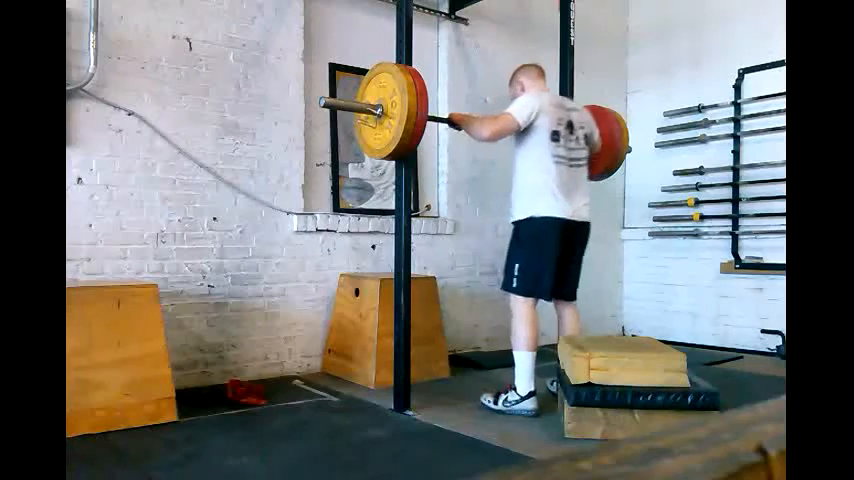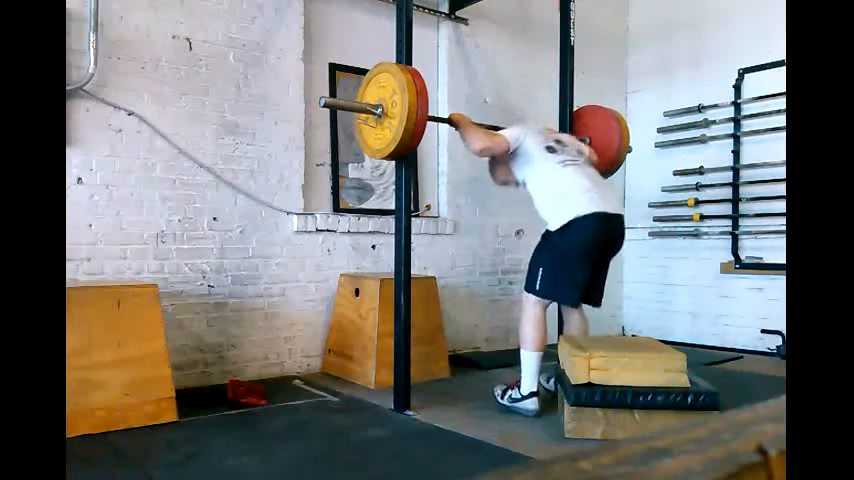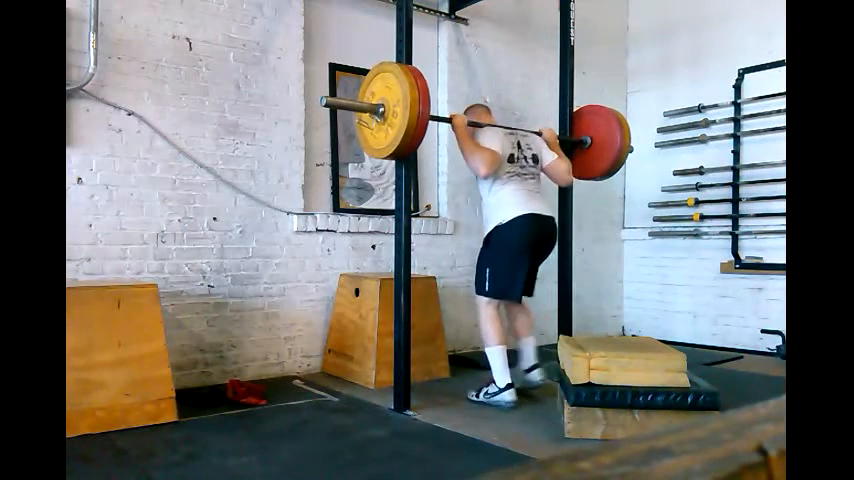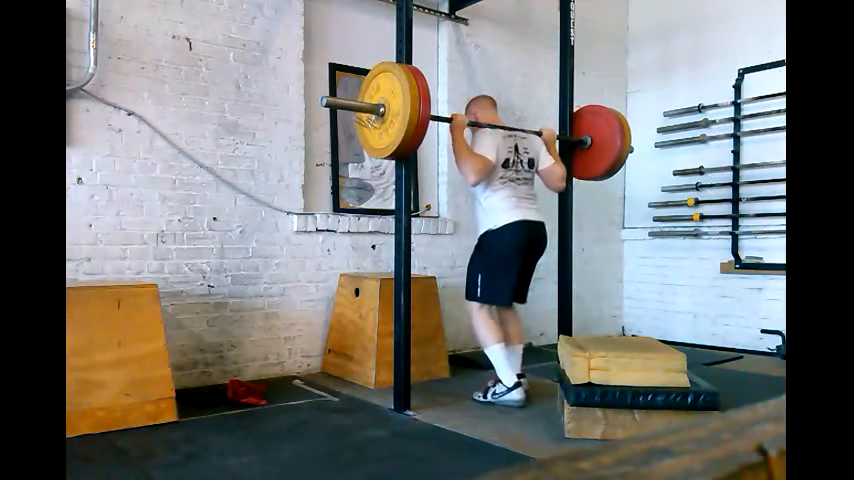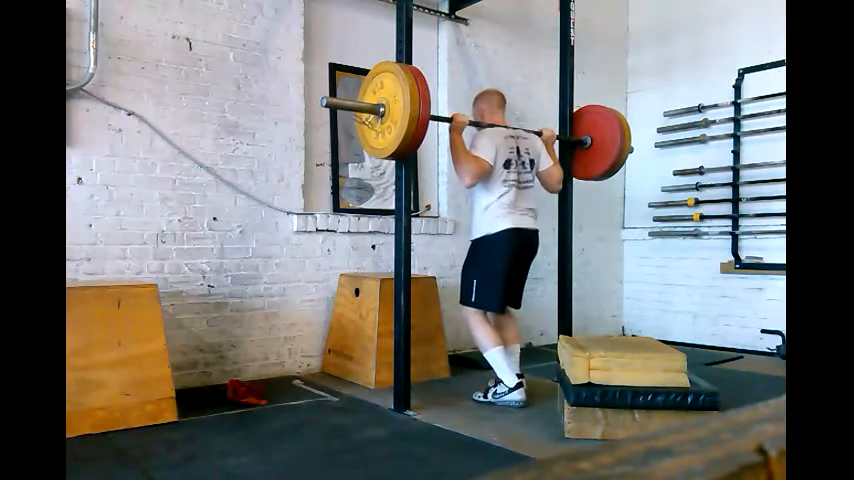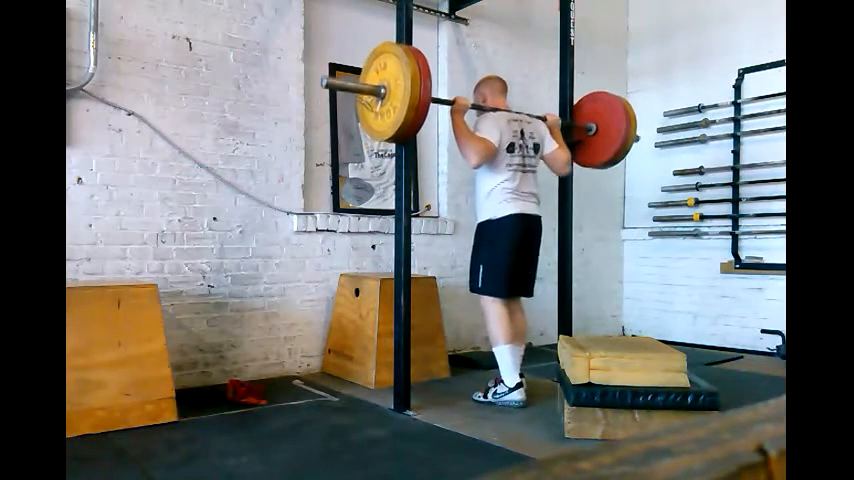
dt=0.7s
person 1, frame 1
left shoulder: (533, 102)
right shoulder: (581, 112)
left elbow: (489, 131)
right elbow: (594, 149)
left wrist: (460, 119)
left hip: (540, 219)
right hip: (577, 221)
left knee: (522, 302)
right knee: (565, 302)
left ankle: (523, 393)
person 1, frame 2
left shoulder: (517, 137)
right shoulder: (556, 139)
left elbow: (480, 145)
right elbow: (593, 157)
left wrist: (460, 122)
left hip: (578, 224)
right hip: (611, 222)
left knee: (534, 302)
right knee: (571, 303)
left ankle: (526, 392)
person 1, frame 3
left shoulder: (486, 135)
right shoulder: (531, 139)
left elbow: (484, 167)
right elbow: (565, 176)
left wrist: (459, 130)
right wrist: (552, 142)
left hip: (513, 226)
right hip: (544, 225)
left knee: (487, 302)
right knee: (512, 298)
left ankle: (502, 386)
right ankle: (531, 367)
person 1, frame 4
left shoulder: (487, 136)
right shoulder: (531, 139)
left elbow: (473, 174)
right elbow: (558, 182)
left wrist: (457, 131)
right wrist: (550, 144)
left hip: (504, 232)
right hip: (534, 230)
left knee: (478, 307)
right knee: (504, 304)
left ankle: (509, 385)
right ankle: (515, 376)
person 1, frame 5
left shoulder: (487, 137)
right shoulder: (531, 140)
left elbow: (469, 176)
right elbow: (555, 182)
left wrist: (455, 133)
right wrist: (549, 144)
left hip: (496, 236)
right hip: (526, 235)
left knee: (474, 312)
right knee: (499, 308)
left ankle: (510, 386)
right ankle: (513, 376)
person 1, frame 6
left shoulder: (490, 121)
right shoulder: (535, 125)
left elbow: (475, 157)
right elbow: (563, 166)
left wrist: (458, 115)
right wrist: (555, 129)
left hip: (500, 219)
right hip: (530, 219)
left knee: (491, 300)
right knee: (512, 300)
left ankle: (510, 385)
right ankle: (513, 375)
